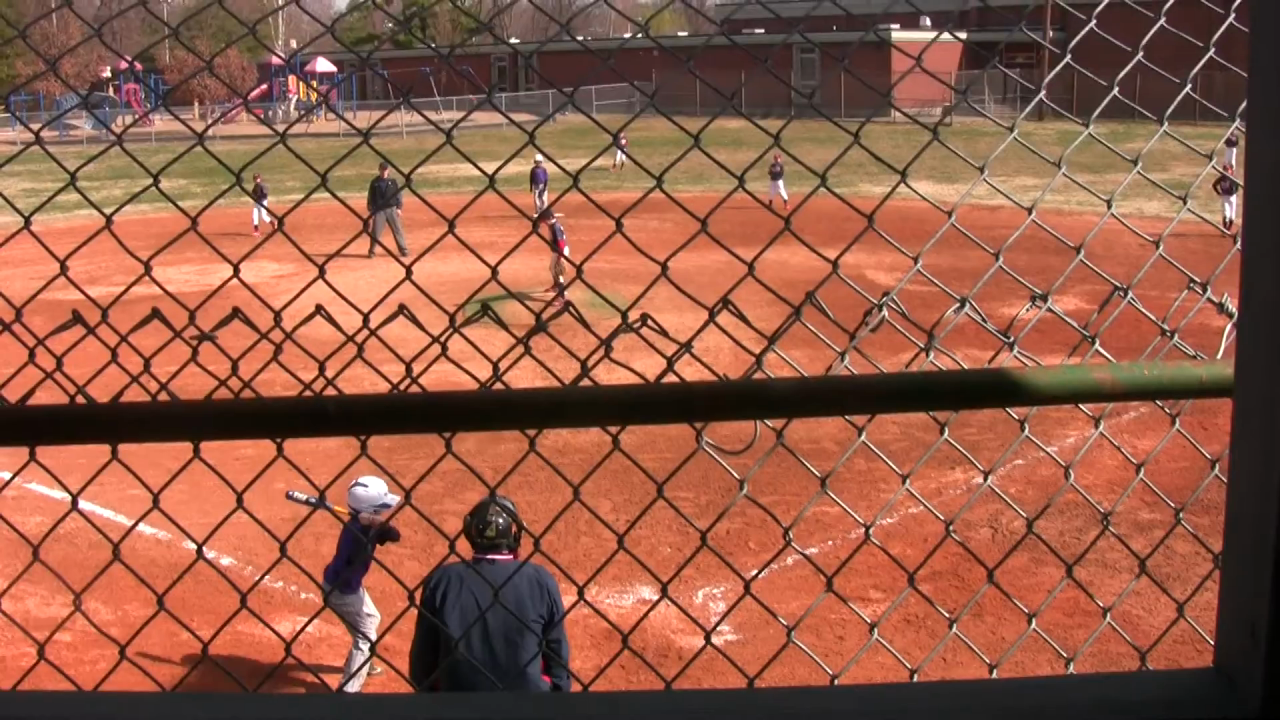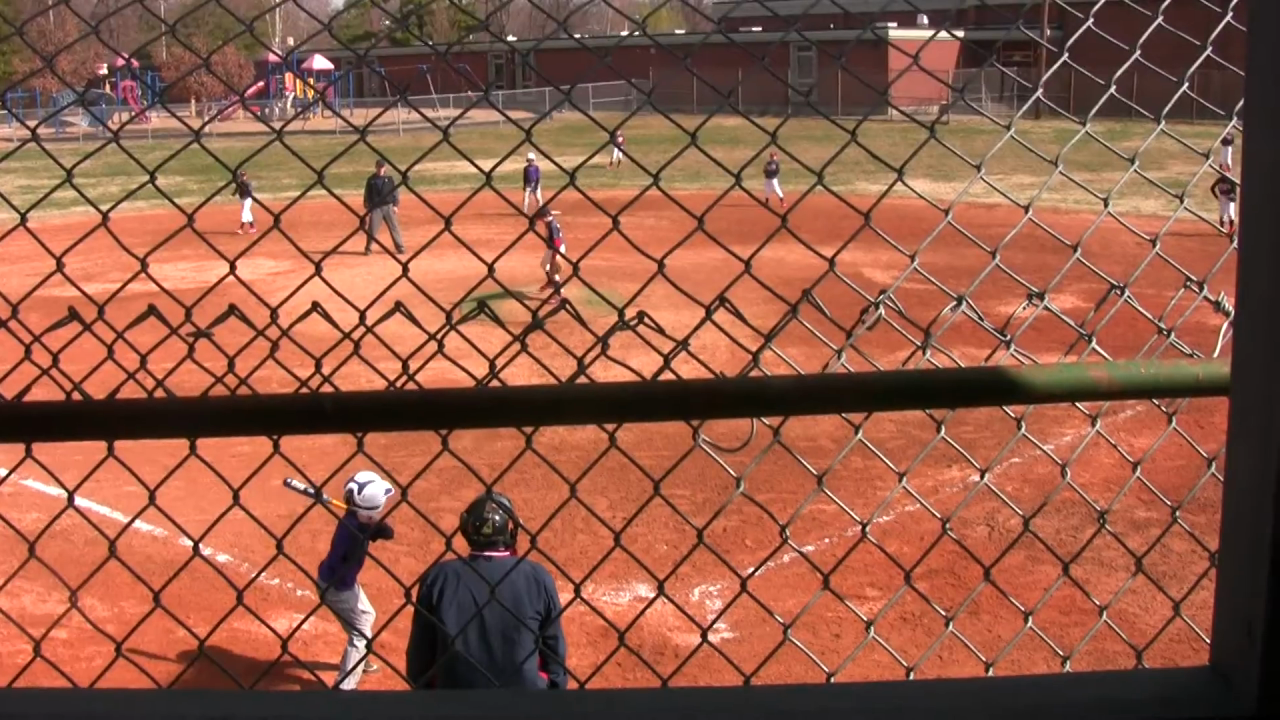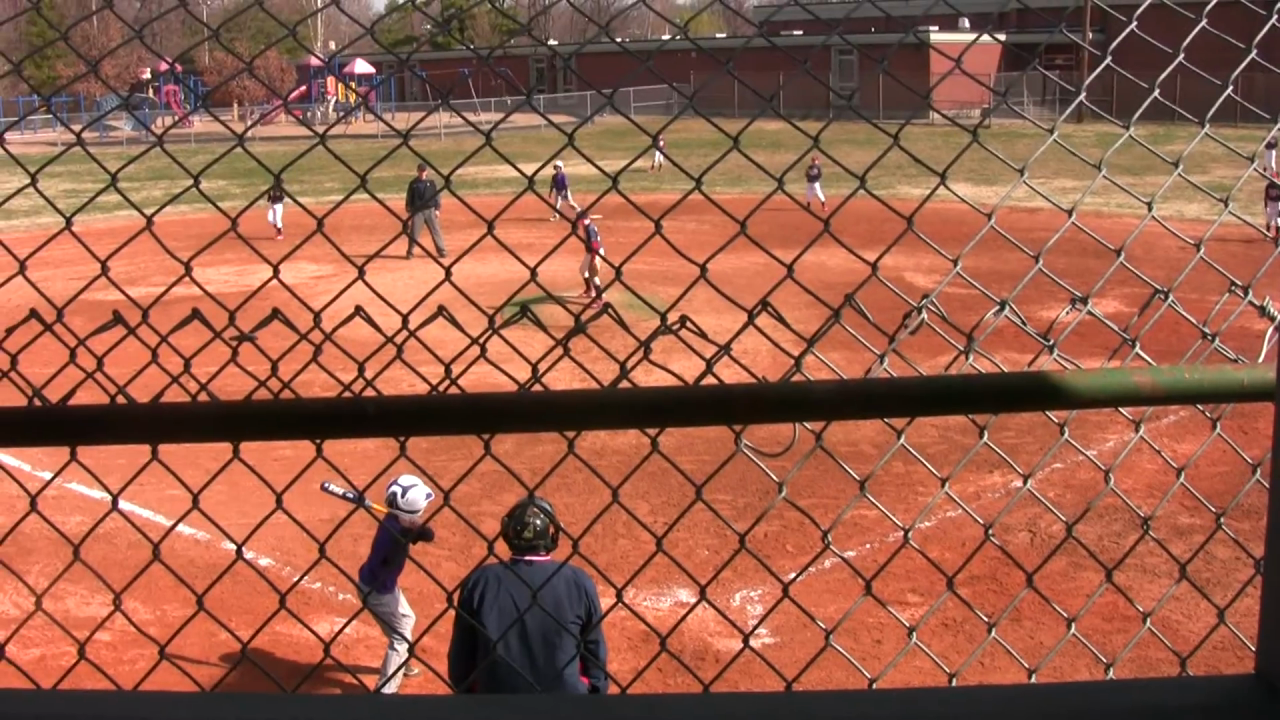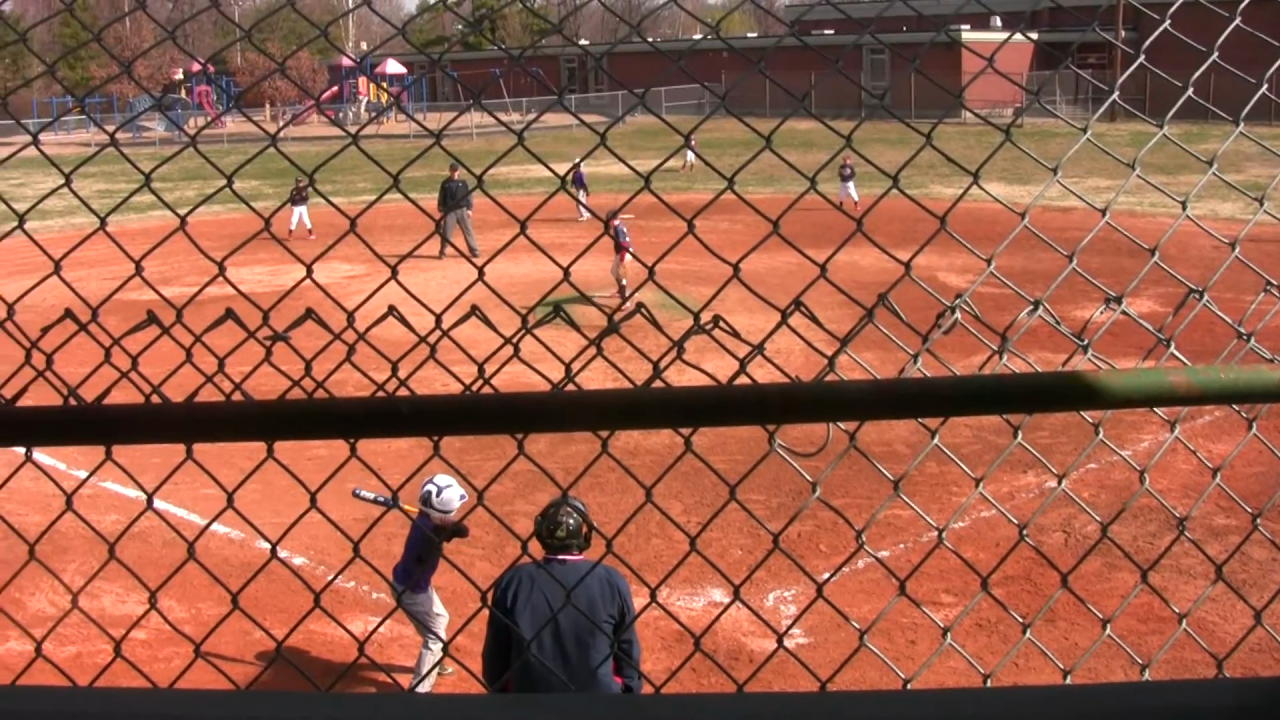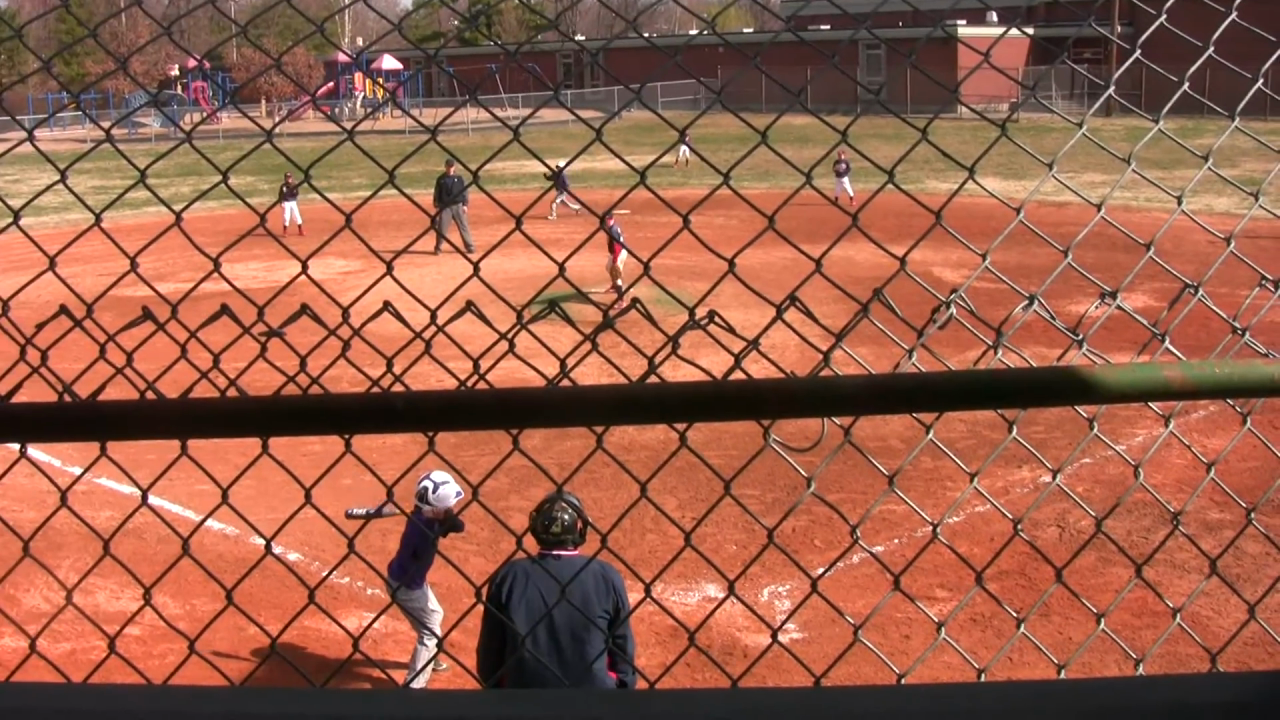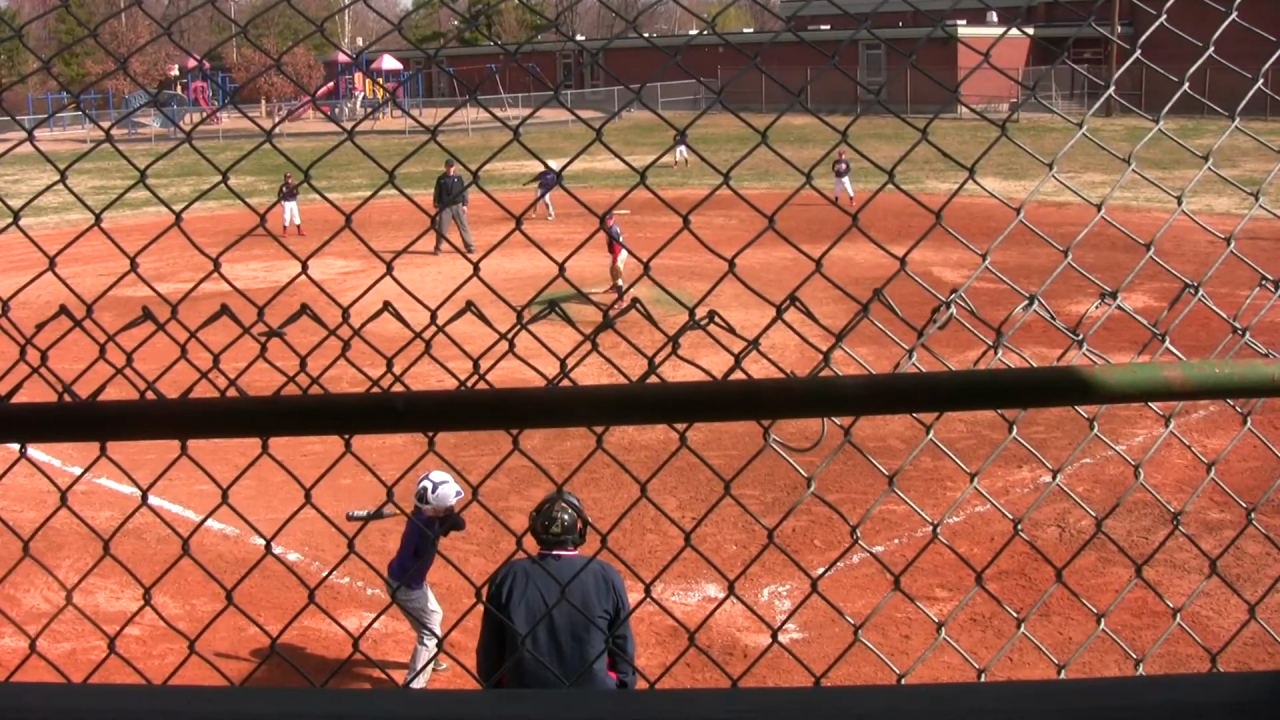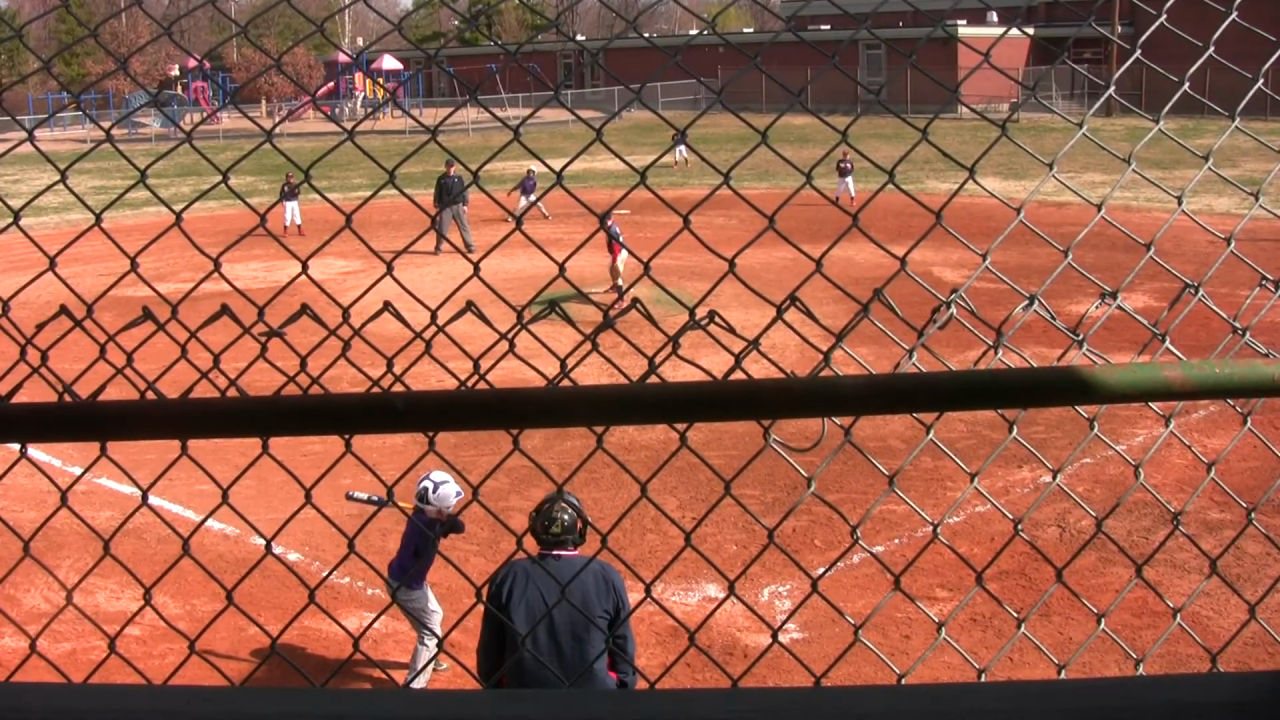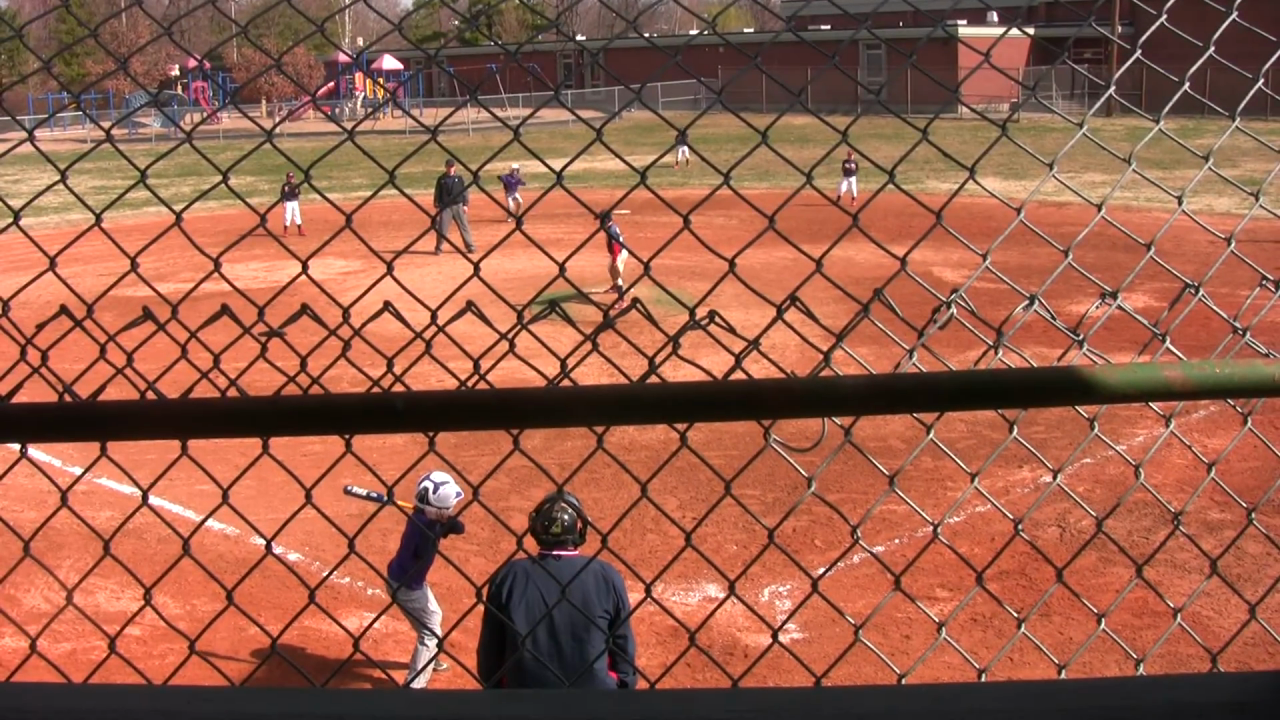
dt=0.3s
person 1, frame 1
left shoulder: (367, 524)
right shoulder: (356, 530)
left elbow: (395, 536)
left wrist: (381, 525)
right wrist: (370, 528)
left hip: (349, 584)
right hip: (341, 589)
left knee: (372, 619)
right knee: (366, 635)
left ankle: (361, 663)
right ankle: (349, 689)
person 1, frame 2
left shoulder: (359, 519)
right shoulder: (353, 526)
left elbow: (389, 534)
left wrist: (377, 523)
right wrist: (367, 525)
left hip: (343, 580)
right hip: (336, 585)
left knee: (367, 616)
right knee: (361, 631)
left ankle: (357, 659)
right ankle: (345, 686)
person 1, frame 3
left shoulder: (399, 521)
right shoulder: (393, 528)
left elbow: (429, 536)
left wrist: (418, 527)
right wrist: (409, 529)
left hip: (384, 583)
right hip: (377, 588)
left knee: (407, 620)
right knee: (401, 635)
left ankle: (399, 664)
right ankle: (385, 689)
person 1, frame 4
left shoulder: (431, 520)
right shoulder: (425, 526)
left elbow: (463, 532)
left wrist: (451, 523)
right wrist: (440, 526)
left hip: (418, 583)
right hip: (411, 588)
left knee: (441, 619)
right knee: (435, 635)
left ankle: (432, 663)
right ankle: (419, 688)
person 1, frame 5
left shoulder: (430, 517)
right shoulder: (422, 522)
left elbow: (459, 526)
left wrist: (446, 515)
right wrist: (434, 518)
left hip: (412, 579)
right hip: (406, 584)
left knee: (435, 615)
right knee: (430, 631)
left ankle: (428, 658)
right ankle: (414, 685)
person 1, frame 6
left shoulder: (431, 516)
right shoulder: (422, 522)
left elbow: (460, 524)
left wrist: (446, 513)
right wrist: (435, 516)
left hip: (413, 579)
right hip: (406, 584)
left knee: (435, 615)
right knee: (430, 631)
left ankle: (428, 658)
right ankle: (414, 685)
person 1, frame 7
left shoulder: (430, 516)
right shoulder: (423, 523)
left elbow: (459, 527)
left wrist: (446, 517)
right wrist: (437, 519)
left hip: (412, 579)
right hip: (406, 584)
left knee: (435, 615)
right knee: (431, 632)
left ankle: (428, 659)
right ankle: (414, 685)
person 1, frame 8
left shoulder: (428, 517)
right shoulder: (423, 523)
left elbow: (459, 529)
left wrist: (446, 519)
right wrist: (438, 521)
left hip: (412, 579)
right hip: (406, 584)
left knee: (435, 616)
right knee: (431, 632)
left ankle: (428, 658)
right ankle: (414, 684)
person 2, frame 1
left shoulder: (441, 581)
right shoulder: (540, 581)
left elbow: (422, 655)
right elbow: (558, 653)
left wrist: (425, 691)
right wrist: (560, 690)
person 2, frame 2
left shoulder: (438, 578)
right shoulder: (537, 577)
left elbow: (419, 653)
right elbow: (554, 649)
left wrist: (422, 689)
right wrist: (556, 687)
person 2, frame 3
left shoulder: (479, 582)
right shoulder: (578, 582)
left elbow: (460, 656)
right elbow: (594, 654)
left wrist: (464, 693)
right wrist: (597, 691)
person 2, frame 4
left shoulder: (513, 581)
right shoulder: (611, 582)
left elbow: (495, 655)
right elbow: (628, 653)
left wrist: (499, 691)
right wrist: (630, 690)
person 2, frame 5
left shoulder: (508, 577)
right shoulder: (606, 577)
left elbow: (490, 650)
right elbow: (622, 648)
left wrist: (493, 688)
right wrist: (625, 686)
left hip: (524, 690)
right hip: (592, 689)
person 2, frame 6
left shoulder: (508, 576)
right shoulder: (606, 577)
left elbow: (489, 650)
right elbow: (622, 648)
left wrist: (493, 687)
right wrist: (625, 685)
person 2, frame 7
left shoulder: (508, 577)
right shoulder: (606, 577)
left elbow: (489, 650)
right elbow: (623, 647)
left wrist: (493, 687)
right wrist: (625, 685)
person 2, frame 8
left shoulder: (508, 577)
right shoulder: (606, 577)
left elbow: (490, 650)
right elbow: (623, 647)
left wrist: (493, 687)
right wrist: (625, 685)
left hip: (525, 688)
right hip: (593, 686)
